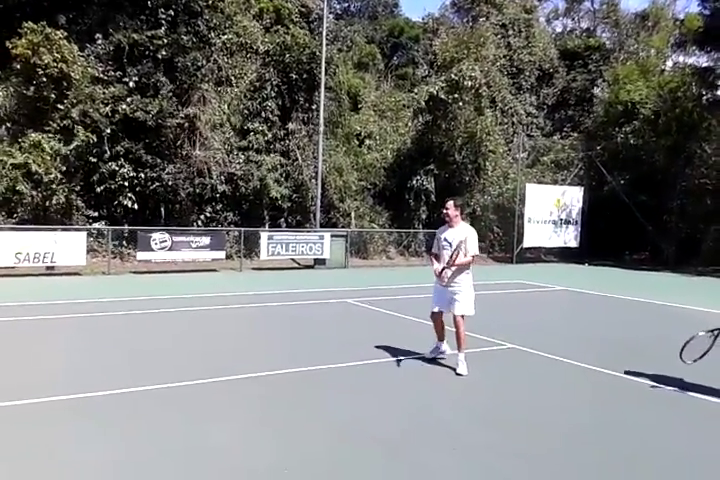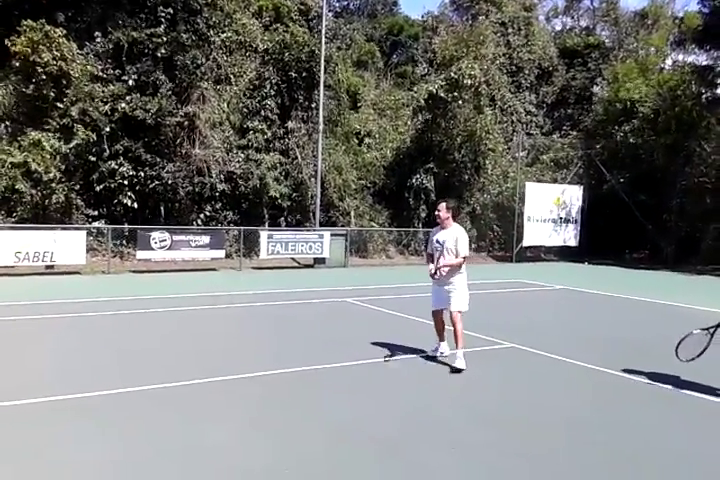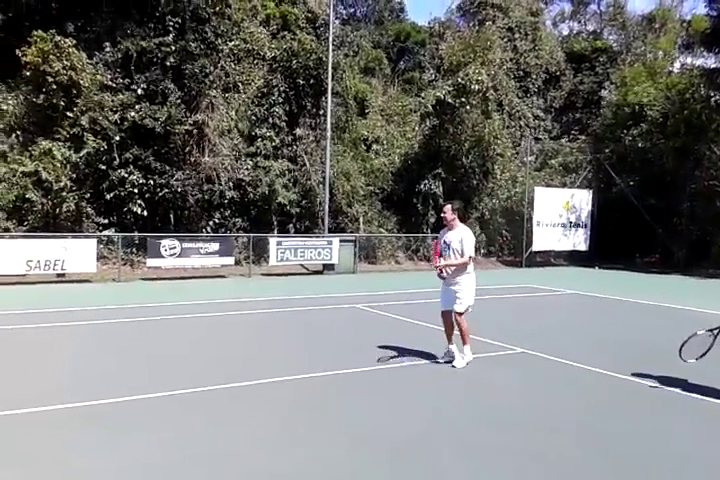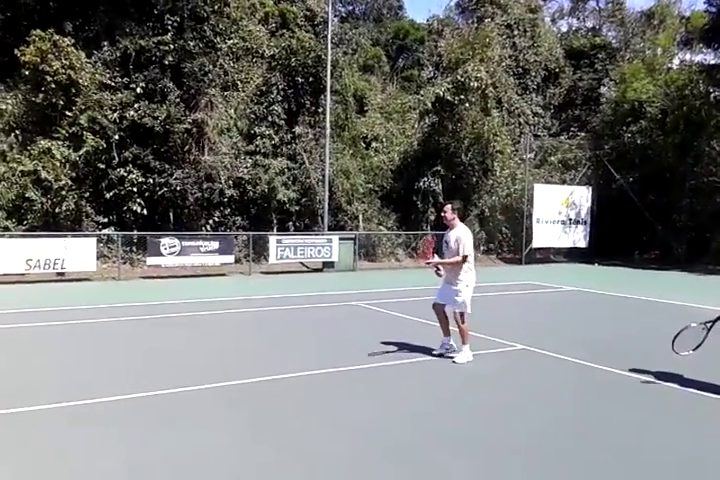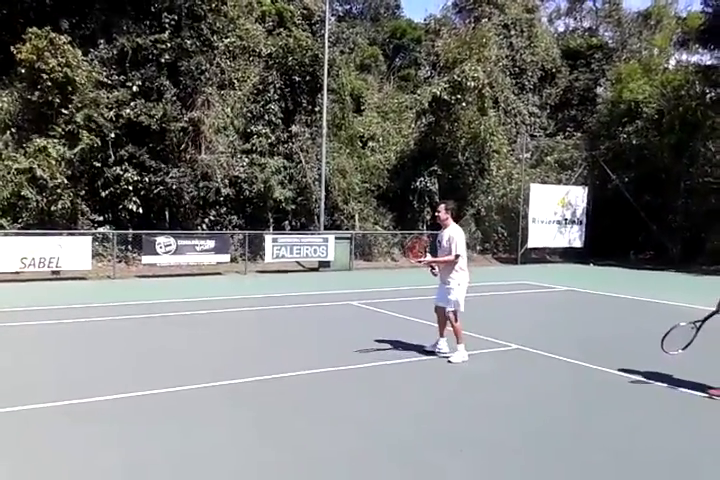
dt=0.2s
person 1, frame 1
left shoulder: (468, 232)
right shoulder: (441, 231)
left elbow: (471, 258)
right elbow: (434, 253)
left wrist: (454, 263)
right wrist: (436, 265)
left hip: (460, 283)
right hip: (441, 282)
left knee: (458, 320)
right knee: (436, 316)
left ankle: (461, 359)
right ankle: (441, 346)
person 1, frame 2
left shoulder: (459, 233)
right shoulder: (434, 232)
left elbow: (461, 259)
right elbow: (429, 253)
left wrist: (444, 264)
right wrist: (431, 266)
left hip: (455, 281)
right hip: (438, 281)
left knee: (455, 316)
right knee: (436, 314)
left ankle: (459, 355)
right ankle: (442, 346)
person 1, frame 3
left shoulder: (465, 233)
right shoulder: (443, 233)
left elbow: (467, 259)
left wrist: (447, 264)
right wrist: (439, 267)
left hip: (463, 281)
right hip: (448, 281)
left knee: (458, 315)
right knee: (446, 315)
left ankle: (466, 351)
right ankle: (451, 350)
person 1, frame 4
left shoulder: (463, 233)
right shoulder: (448, 232)
left elbow: (462, 259)
left wrist: (440, 262)
right wrist: (439, 265)
left hip: (463, 280)
right hip: (449, 279)
left knee: (459, 315)
right knee: (437, 307)
left ankle: (466, 350)
right ankle: (447, 342)
person 1, frame 5
left shoulder: (456, 233)
right shoulder: (442, 232)
left elbow: (454, 258)
left wrist: (432, 260)
right wrist: (435, 264)
left hip: (456, 279)
right hip: (445, 278)
left knee: (451, 314)
right knee: (439, 310)
left ankle: (461, 350)
right ankle: (441, 343)
